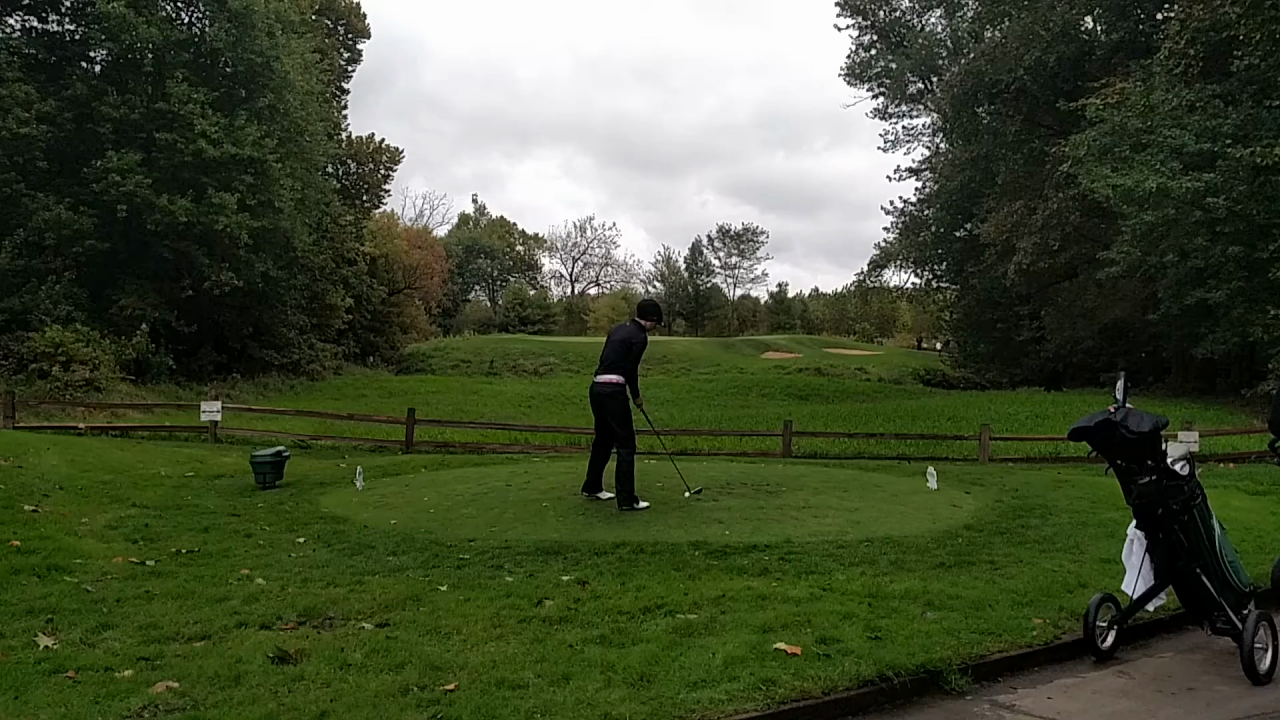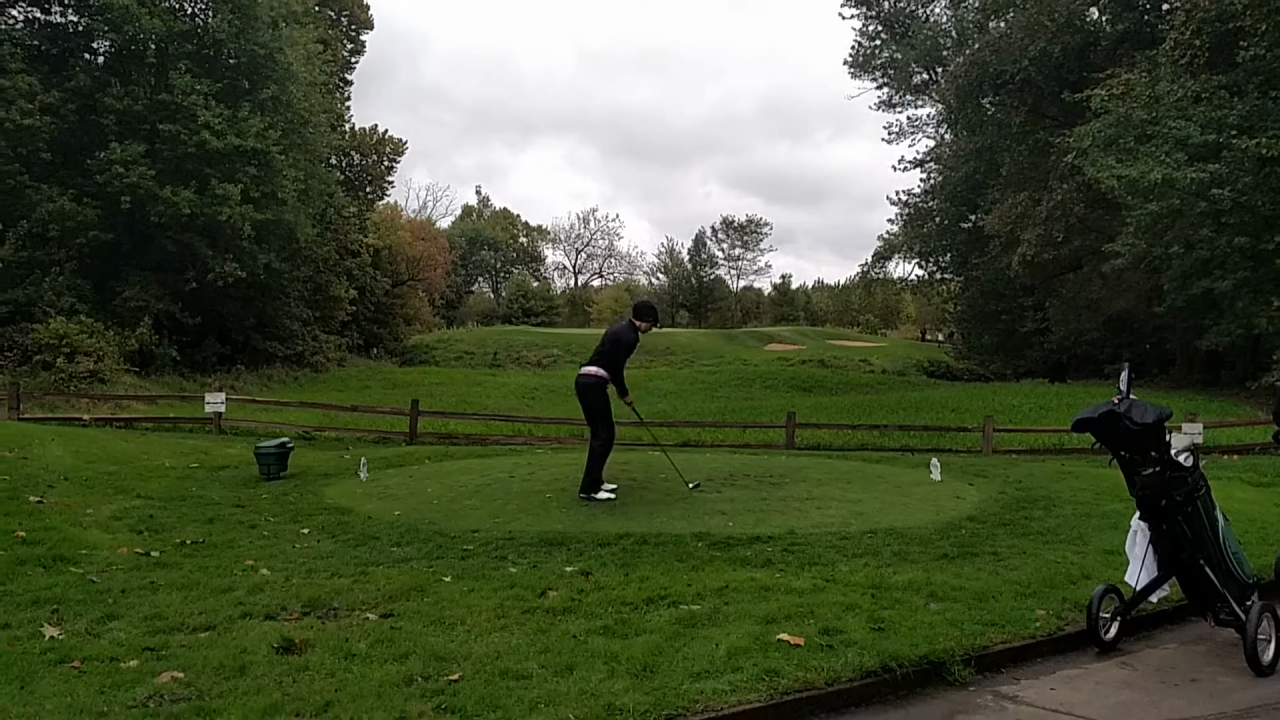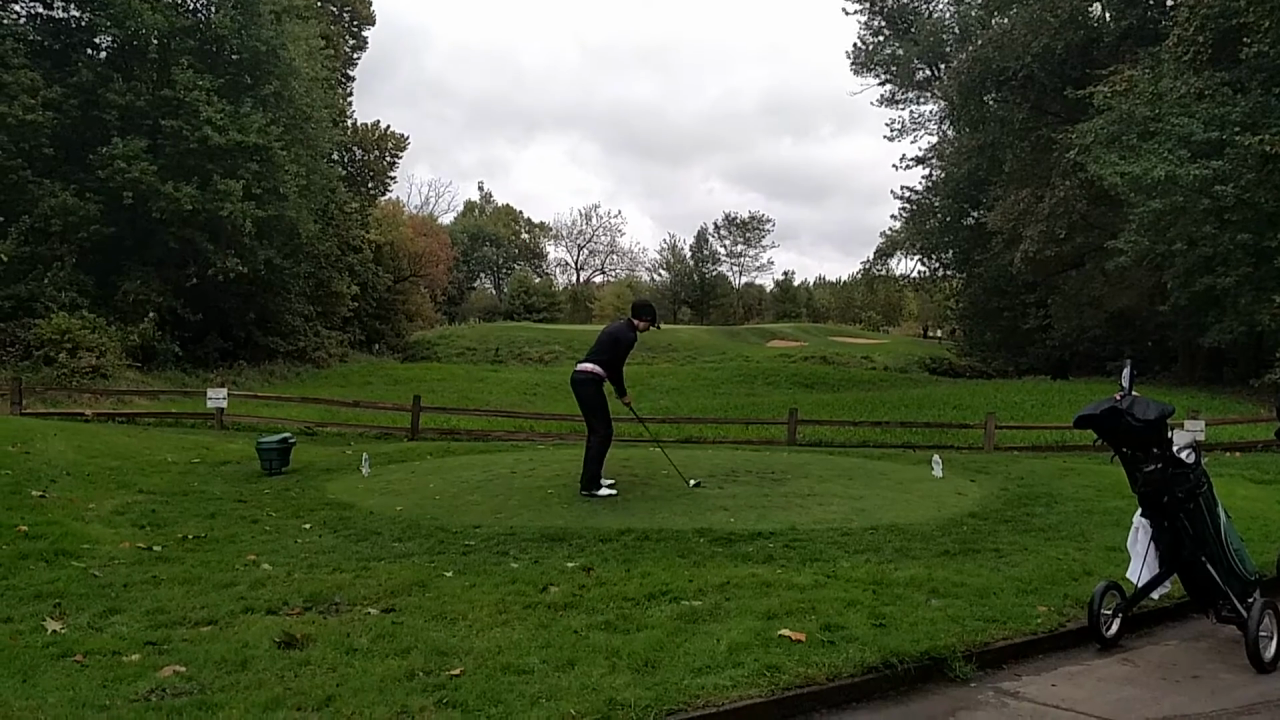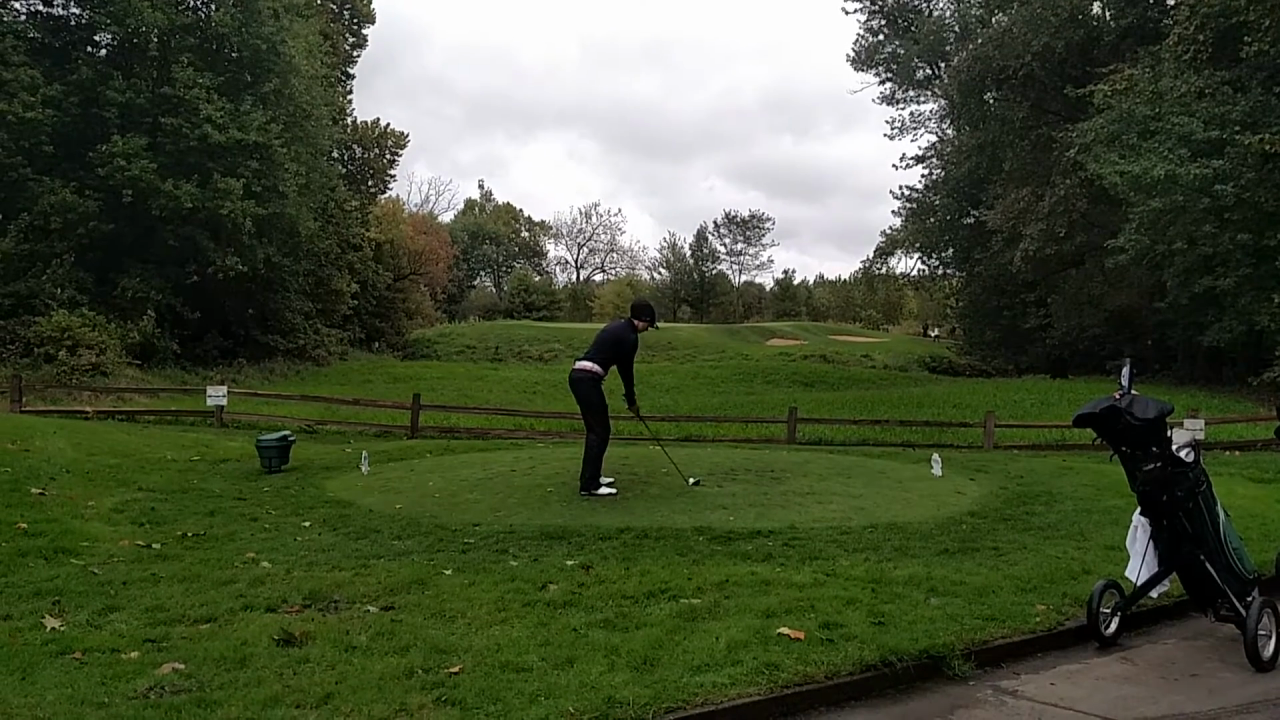
dt=0.5s
person 1, frame 1
left shoulder: (618, 329)
right shoulder: (639, 337)
right elbow: (630, 369)
right wrist: (636, 395)
left hip: (597, 387)
right hip: (612, 391)
left knee: (603, 439)
right knee: (626, 444)
left ankle: (592, 486)
right ankle: (627, 499)
person 1, frame 2
left shoulder: (620, 328)
right shoulder: (630, 336)
right elbow: (616, 367)
left wrist: (620, 390)
right wrist: (624, 393)
left hip: (585, 380)
right hip: (594, 383)
left knee: (599, 432)
right knee: (605, 434)
left ankle: (593, 481)
right ankle: (589, 487)
person 1, frame 3
left shoulder: (618, 327)
right shoulder: (628, 335)
right elbow: (615, 367)
left wrist: (619, 390)
right wrist: (623, 393)
left hip: (581, 377)
right hip: (589, 380)
left knee: (597, 429)
right knee: (603, 431)
left ankle: (590, 478)
right ankle: (590, 484)
person 1, frame 4
left shoulder: (618, 326)
right shoulder: (629, 337)
left elbow: (620, 366)
right elbow: (626, 369)
left wrist: (629, 395)
right wrist: (632, 400)
left hip: (579, 375)
right hip: (588, 378)
left knee: (596, 429)
right knee: (600, 431)
left ankle: (590, 476)
right ankle: (590, 485)
